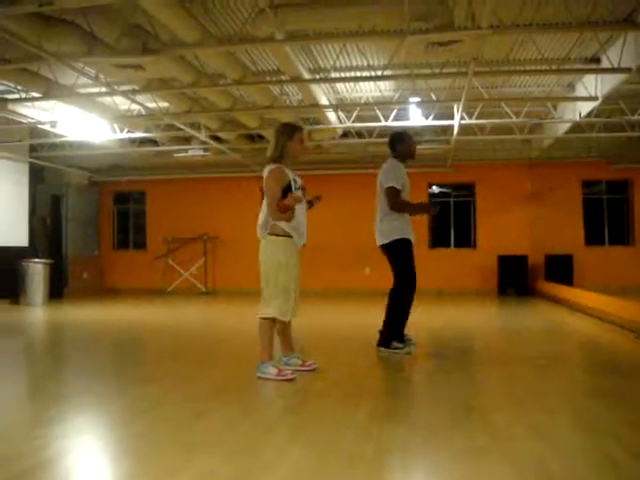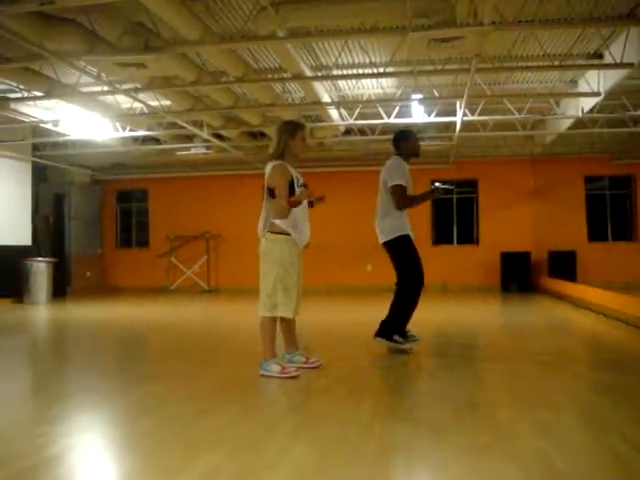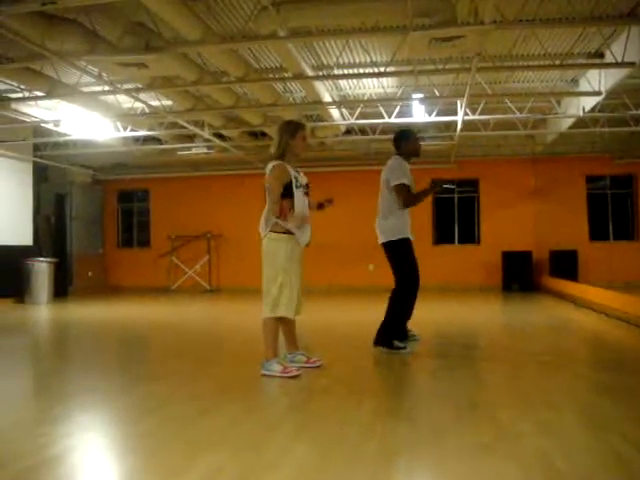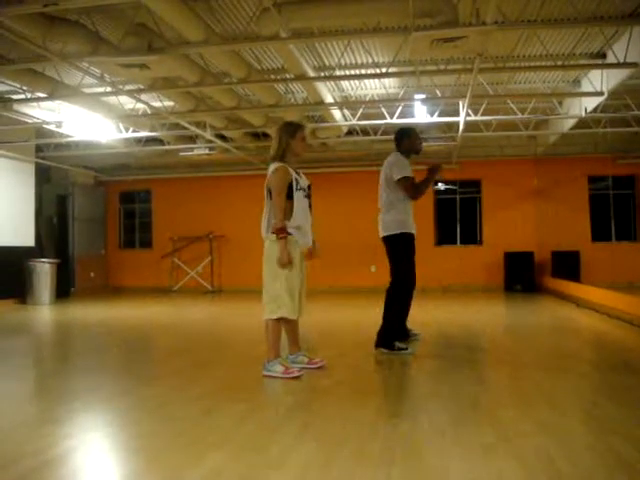
dt=0.2s
person 1, frame 1
left shoulder: (287, 173)
right shoulder: (275, 172)
right elbow: (273, 212)
left wrist: (308, 203)
right wrist: (288, 202)
left hip: (289, 244)
right hip: (277, 243)
left knee: (286, 302)
right knee: (273, 301)
left ankle: (288, 355)
right ankle: (265, 363)
person 1, frame 2
left shoulder: (289, 171)
right shoulder: (278, 169)
right elbow: (280, 209)
left wrist: (310, 202)
right wrist: (298, 198)
left hip: (291, 242)
right hip: (277, 241)
left knee: (289, 300)
right knee: (274, 299)
left ankle: (292, 352)
right ankle: (268, 360)
person 1, frame 3
left shoulder: (293, 172)
right shoulder: (278, 169)
right elbow: (274, 208)
left wrist: (320, 205)
right wrist: (293, 218)
left hip: (293, 241)
right hip: (280, 240)
left knee: (290, 299)
right knee: (277, 299)
left ankle: (293, 352)
right ankle: (270, 360)
person 1, frame 4
left shoulder: (295, 174)
right shoulder: (280, 171)
right elbow: (278, 213)
left wrist: (309, 241)
right wrist: (282, 246)
left hip: (295, 244)
right hip: (281, 243)
left knee: (293, 301)
right knee: (279, 300)
left ankle: (295, 353)
right ankle: (272, 361)
person 2, frame 1
left shoulder: (396, 169)
right shoulder: (392, 168)
right elbow: (393, 204)
left wrist: (419, 208)
right wrist: (422, 208)
left hip: (398, 234)
right hip: (394, 235)
left knee: (406, 283)
right knee: (404, 284)
left ankle: (395, 334)
right ankle: (388, 339)
person 2, frame 2
left shoulder: (398, 166)
right shoulder: (397, 166)
right elbow: (401, 202)
left wrist: (424, 197)
right wrist: (428, 195)
left hip: (396, 231)
right hip: (394, 232)
left knee: (409, 280)
right knee: (413, 280)
left ankle: (397, 330)
right ankle: (388, 331)
person 2, frame 3
left shoulder: (398, 166)
right shoulder: (398, 165)
right elbow: (407, 201)
left wrist: (426, 191)
right wrist: (430, 189)
left hip: (396, 232)
right hip: (395, 234)
left knee: (407, 282)
right knee: (408, 284)
left ankle: (398, 331)
right ankle: (386, 337)
person 2, frame 4
left shoulder: (397, 162)
right shoulder: (398, 161)
right elbow: (413, 193)
left wrist: (428, 177)
right wrist: (431, 175)
left hip: (399, 228)
right hip: (397, 229)
left knee: (406, 281)
right knee: (401, 282)
left ankle: (399, 330)
right ankle: (386, 339)
